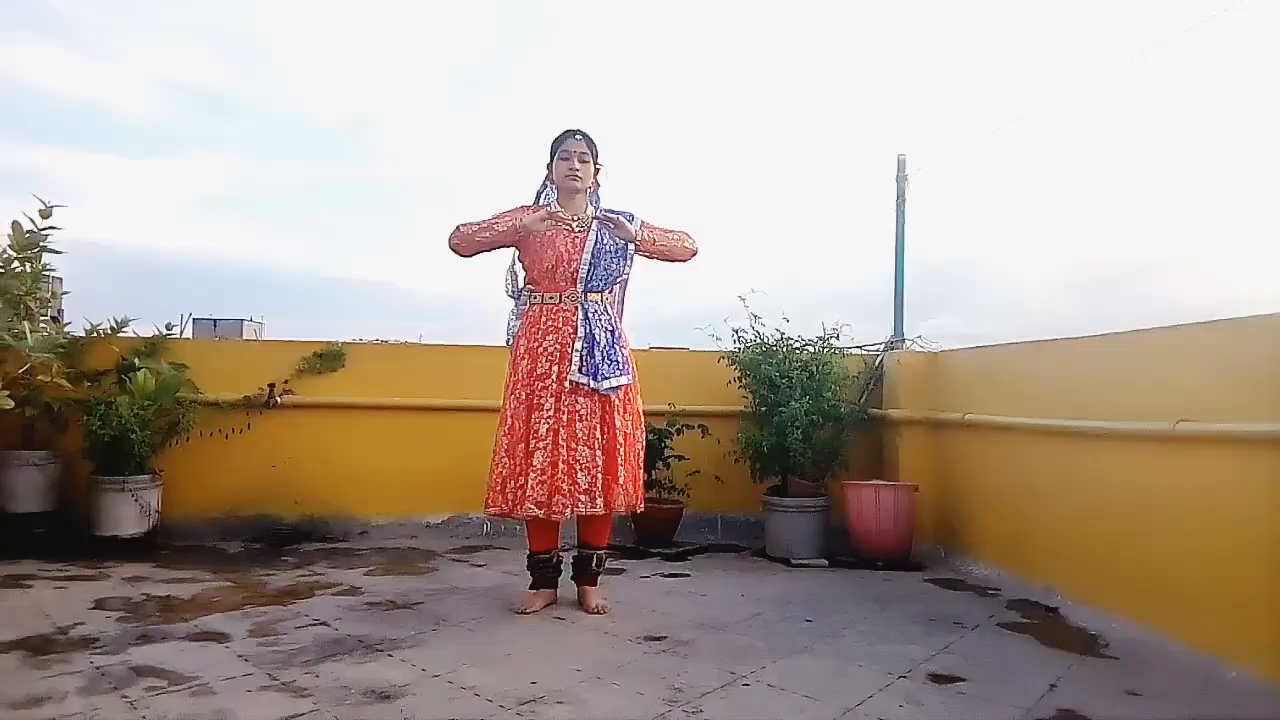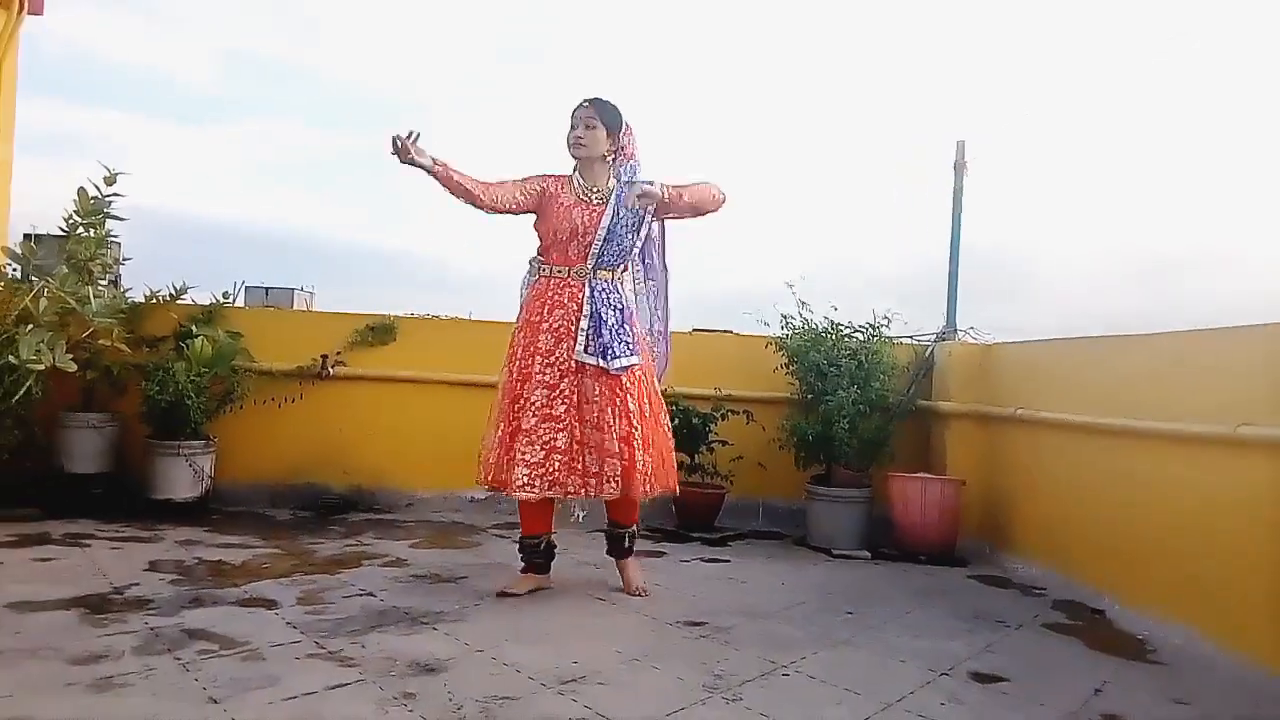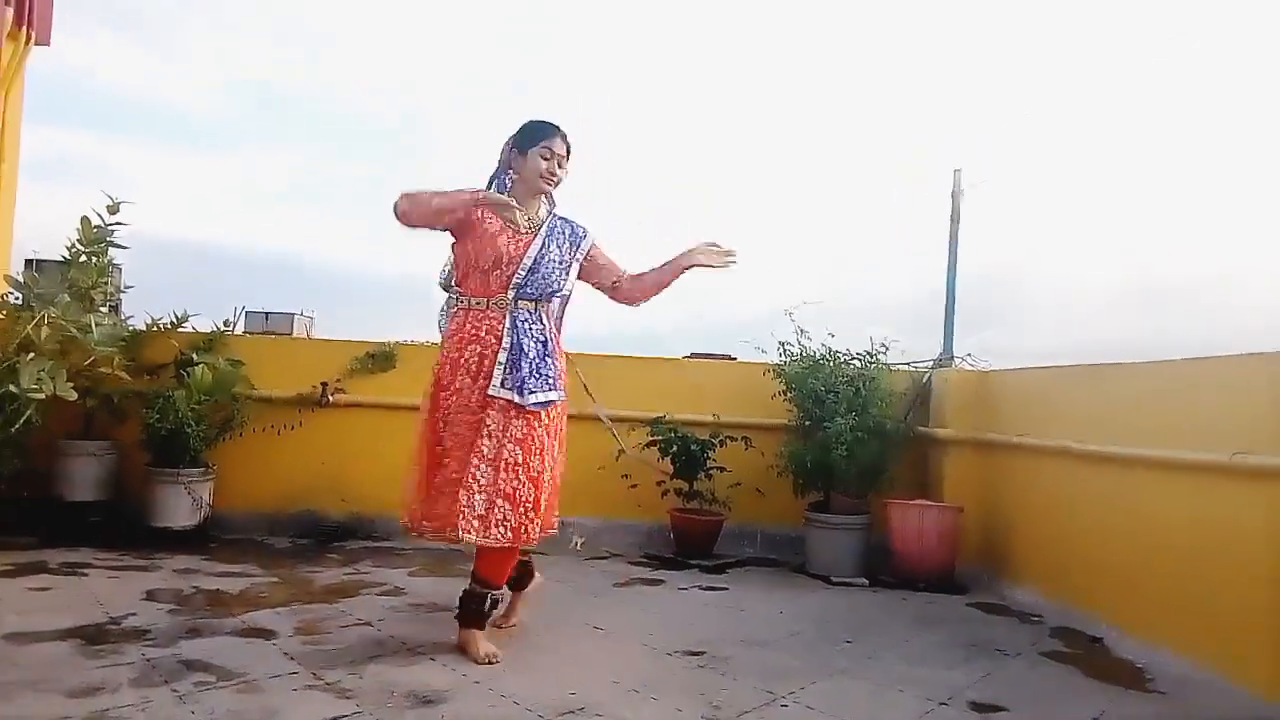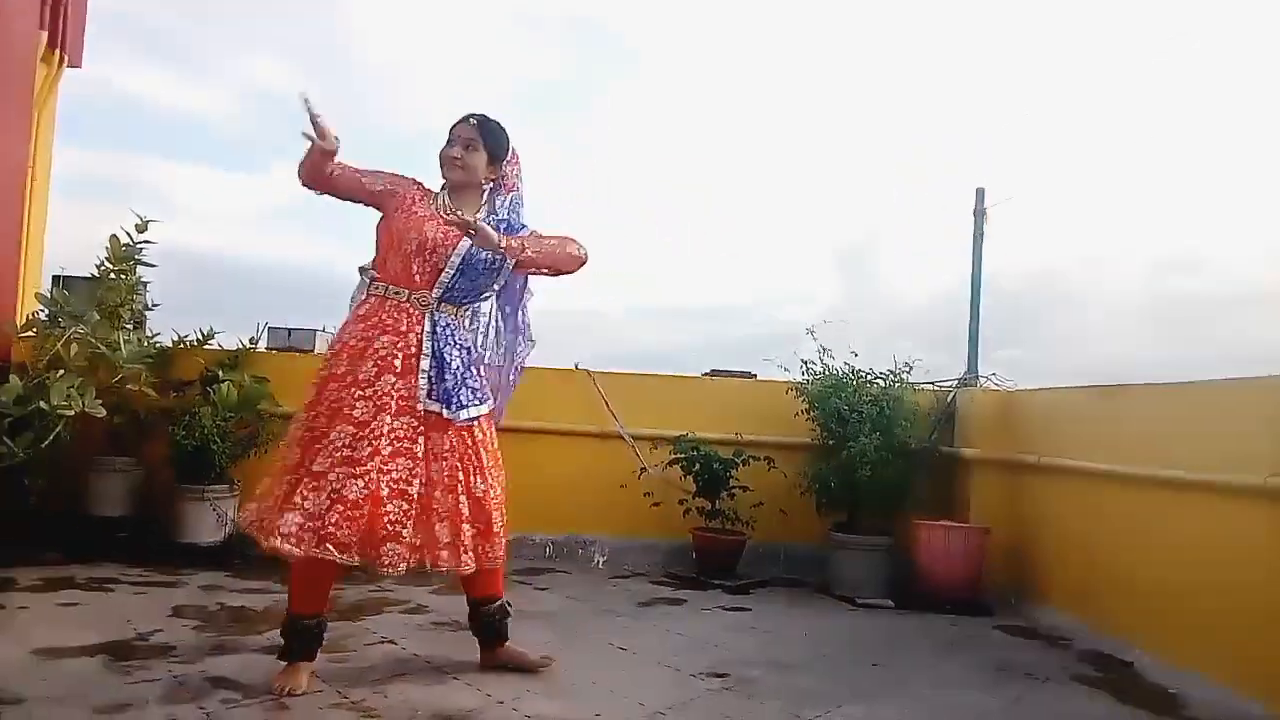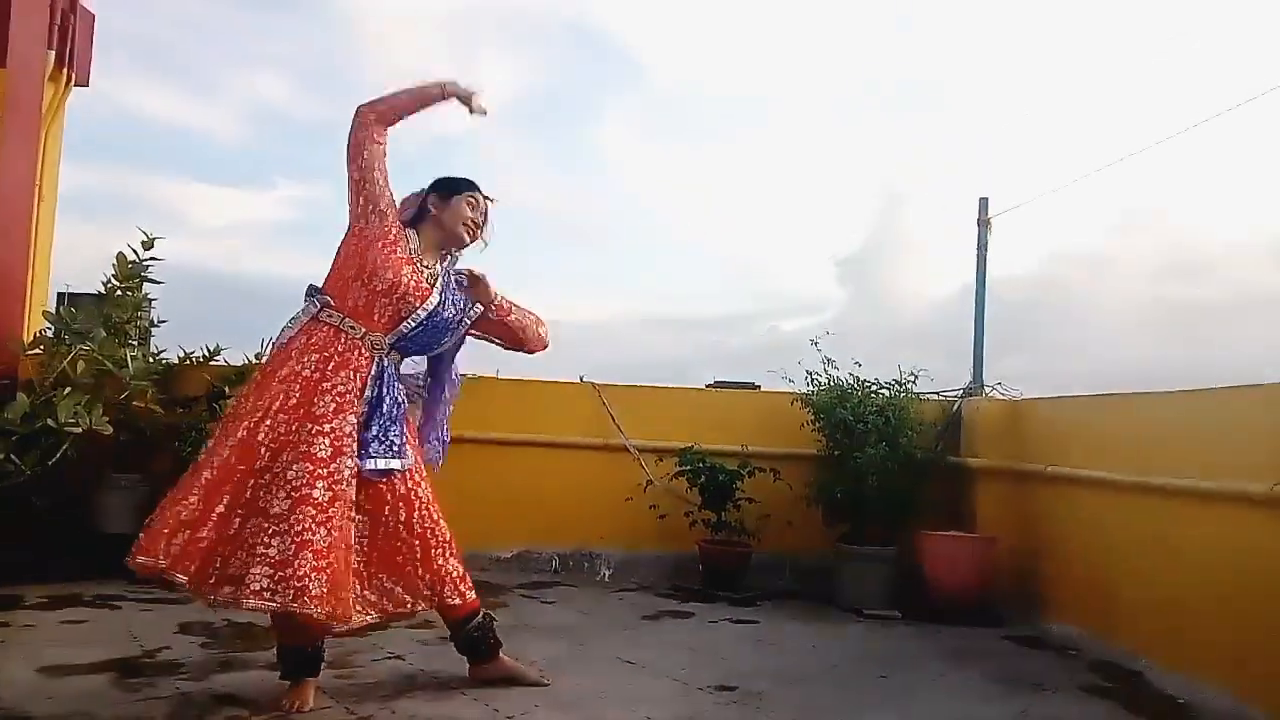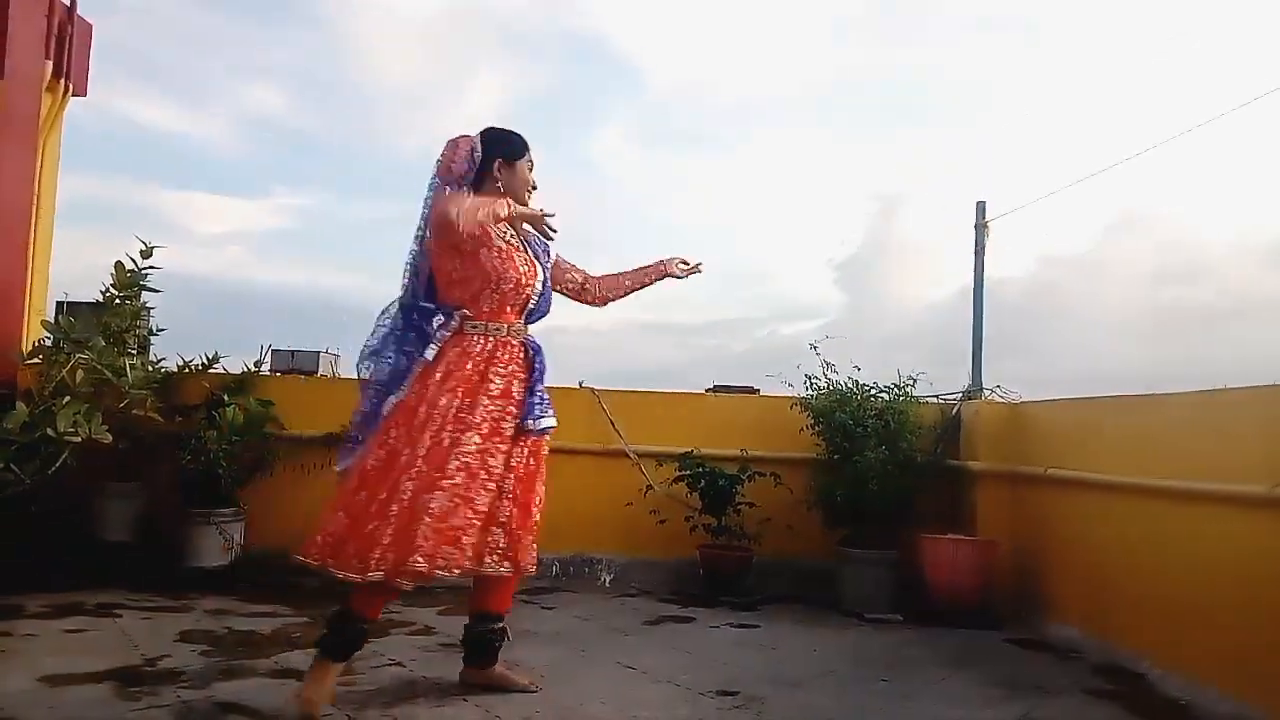
dt=0.5s
person 1, frame 1
left shoulder: (620, 223)
right shoulder: (525, 220)
left elbow: (686, 245)
right elbow: (460, 241)
left wrist: (636, 236)
right wrist: (523, 224)
left hip: (601, 352)
right hip: (542, 351)
left knee: (601, 462)
right knee: (538, 459)
left ankle: (588, 579)
right ankle: (544, 580)
person 1, frame 2
left shoulder: (642, 195)
right shoulder: (547, 189)
left elbow: (713, 197)
right elbow: (484, 194)
left wrist: (662, 195)
right wrist: (429, 165)
left hip: (611, 328)
right hip: (547, 326)
left knee: (620, 441)
right knee: (535, 440)
left ankle: (624, 551)
right ankle: (536, 563)
person 1, frame 3
left shoulder: (571, 235)
right shoulder: (477, 209)
left elbow: (629, 289)
right elbow: (406, 209)
left wrist: (685, 263)
right wrist: (476, 202)
left hip: (537, 365)
right hip: (469, 358)
left knee: (514, 489)
right knee: (476, 486)
left ankle: (473, 620)
right ankle: (517, 576)
person 1, frame 4
left shoulder: (508, 231)
right shoulder: (403, 196)
left elbow: (574, 254)
right elbow: (317, 175)
left wrist: (501, 245)
right wrist: (323, 146)
left hip: (451, 371)
right hip: (373, 355)
left knee: (470, 502)
right knee: (332, 492)
left ankle: (494, 639)
right ankle: (299, 650)
person 1, frame 5
left shoulder: (461, 296)
right shoulder: (379, 224)
left elbow: (533, 339)
right elbow: (367, 127)
left wrist: (491, 299)
right wrist: (445, 91)
left hip: (373, 402)
right hip: (304, 380)
left knee: (413, 527)
right knee: (289, 526)
left ankle: (484, 652)
person 1, frame 6
left shoulder: (534, 247)
right shoulder: (461, 219)
left elbow: (593, 290)
right elbow: (451, 213)
left wrist: (661, 270)
right wrist: (513, 207)
left hip: (513, 383)
right hip: (460, 379)
left knee: (510, 525)
right knee: (416, 516)
left ankle: (481, 659)
right ankle: (332, 654)
